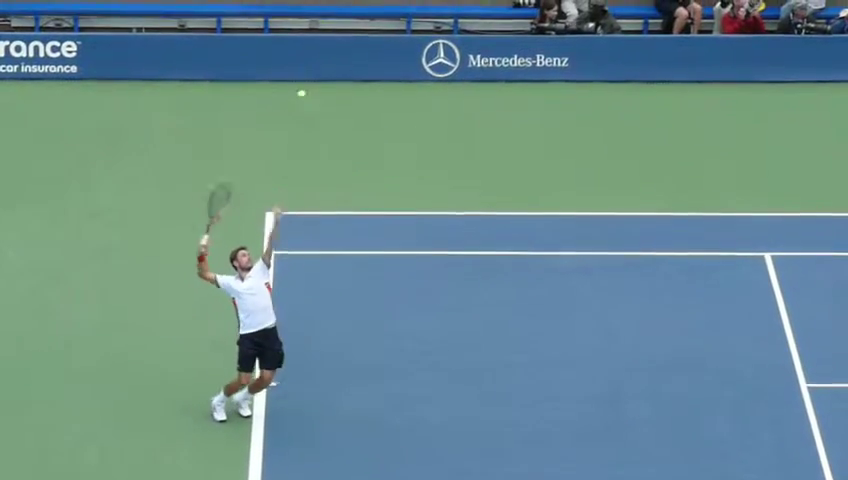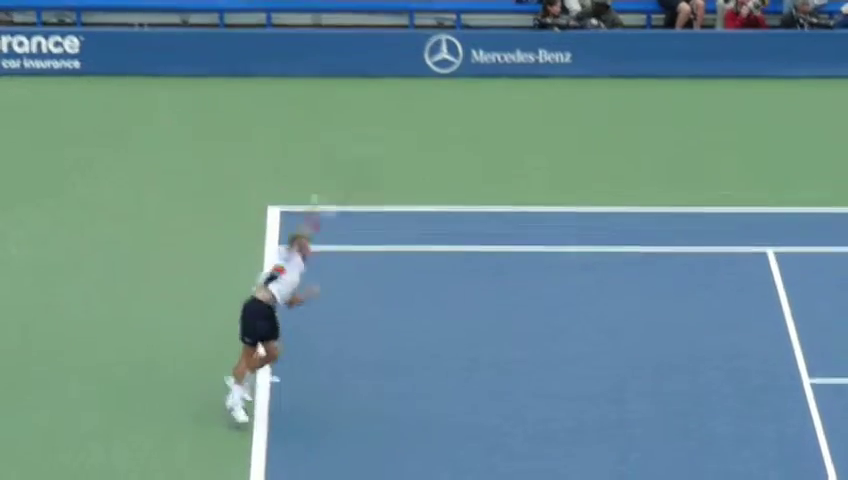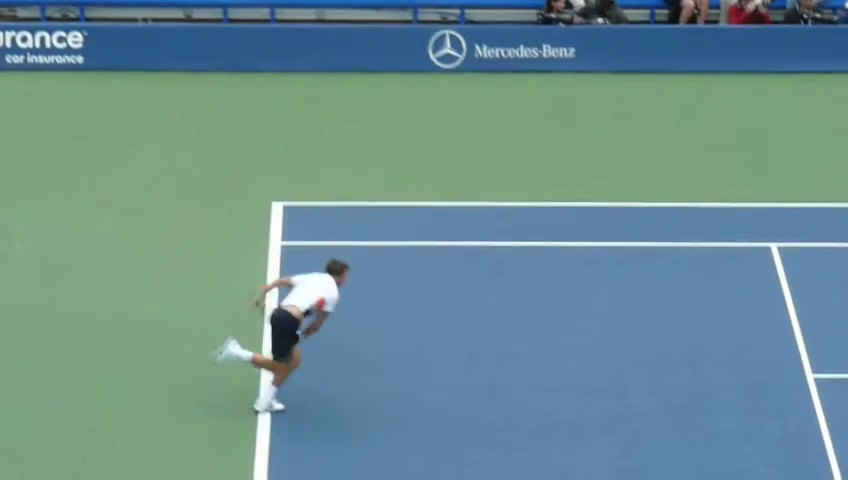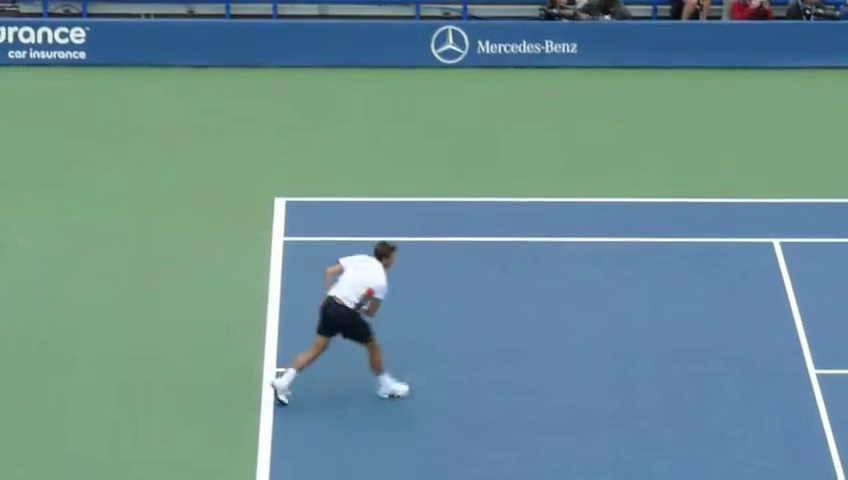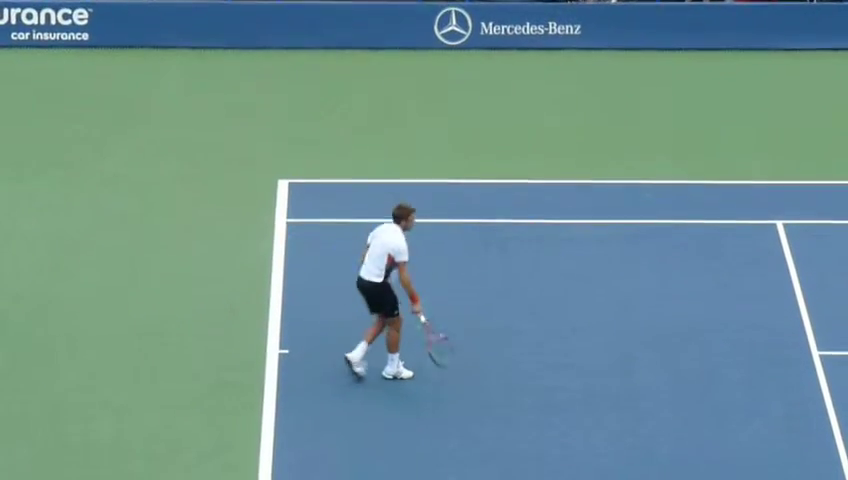
dt=0.3s
person 1, frame 1
left shoulder: (261, 271)
right shoulder: (231, 282)
left elbow: (270, 247)
right elbow: (204, 275)
left wrist: (276, 223)
right wrist: (202, 254)
left hip: (269, 333)
right hip: (248, 336)
left knee: (266, 379)
right knee: (243, 381)
left ankle: (243, 399)
right ankle: (219, 402)
person 1, frame 2
left shoulder: (297, 266)
right shoulder: (289, 256)
left elbow: (290, 302)
right elbow: (297, 242)
left wrist: (307, 295)
left hip: (267, 311)
right hip: (257, 308)
left knee: (273, 354)
right knee: (248, 354)
left ankle: (236, 380)
right ankle: (234, 400)
person 1, frame 3
left shoulder: (312, 277)
right shoulder: (332, 292)
left elbow: (280, 281)
right elbow: (318, 323)
left wrist: (262, 295)
right wrist: (303, 334)
left hip: (280, 314)
right hip: (286, 320)
left knee: (294, 360)
right knee: (277, 367)
left ankle: (265, 400)
right ankle: (236, 351)
person 1, frame 4
left shoulder: (357, 259)
right shoulder: (380, 280)
left elbow: (330, 271)
right elbow: (372, 310)
left wrist: (330, 292)
right wrist: (364, 308)
left hip: (329, 306)
right hip: (346, 313)
left knee: (317, 349)
right knee: (373, 346)
left ankle: (283, 382)
right ankle: (386, 387)
person 1, frame 5
left shoulder: (380, 229)
right shoulder: (399, 243)
left elbow: (365, 256)
right elbow: (403, 276)
right wrist: (415, 301)
left hip: (363, 280)
right hip: (377, 285)
left knee: (383, 321)
right knee: (395, 324)
left ankle: (356, 355)
right ankle: (393, 368)
